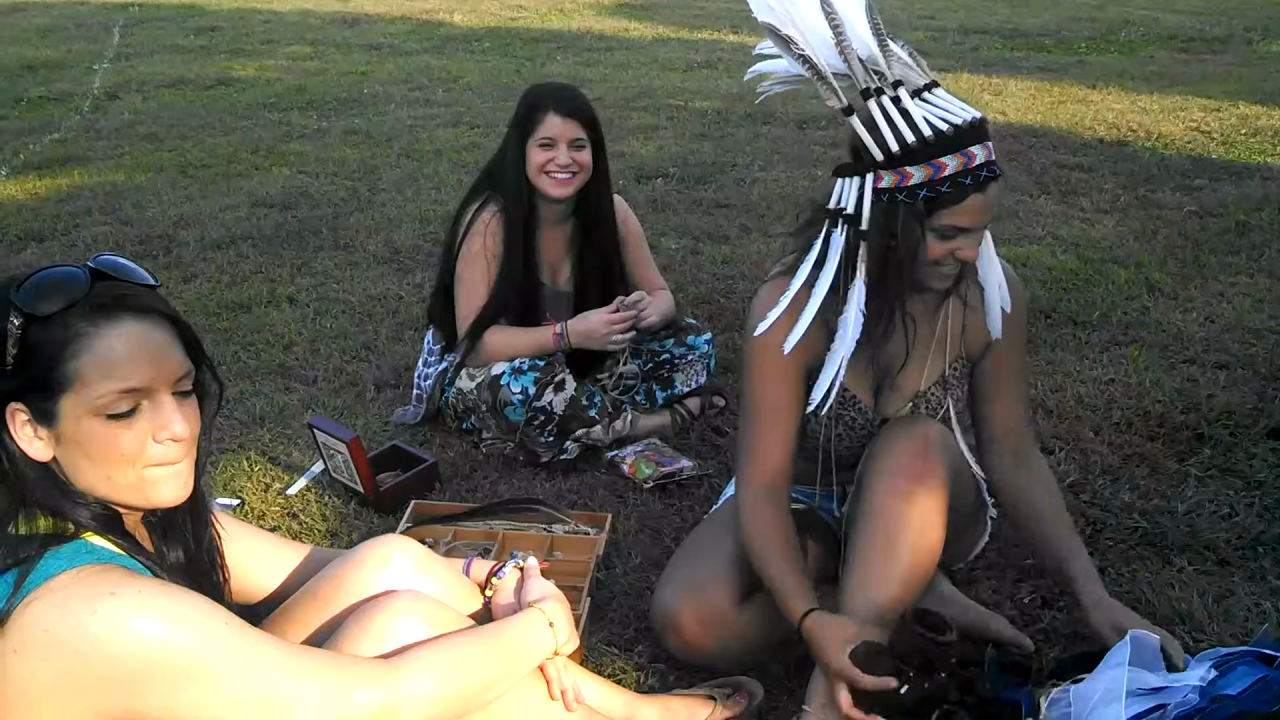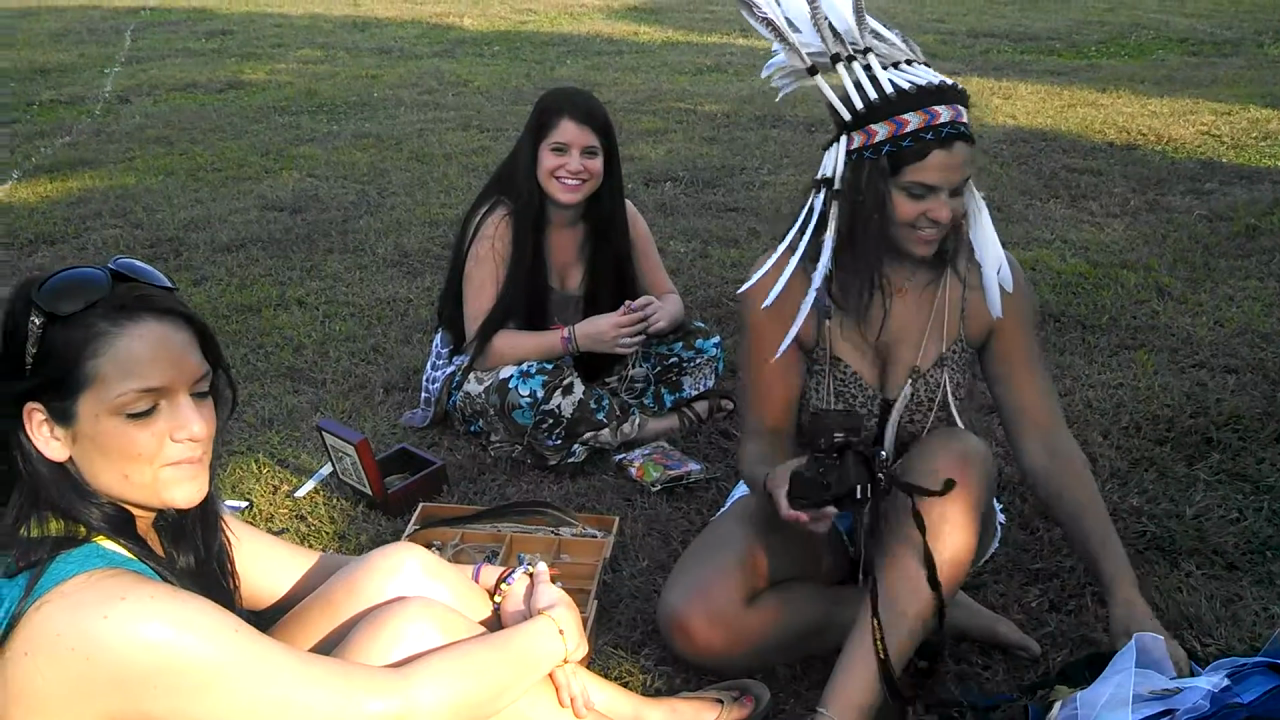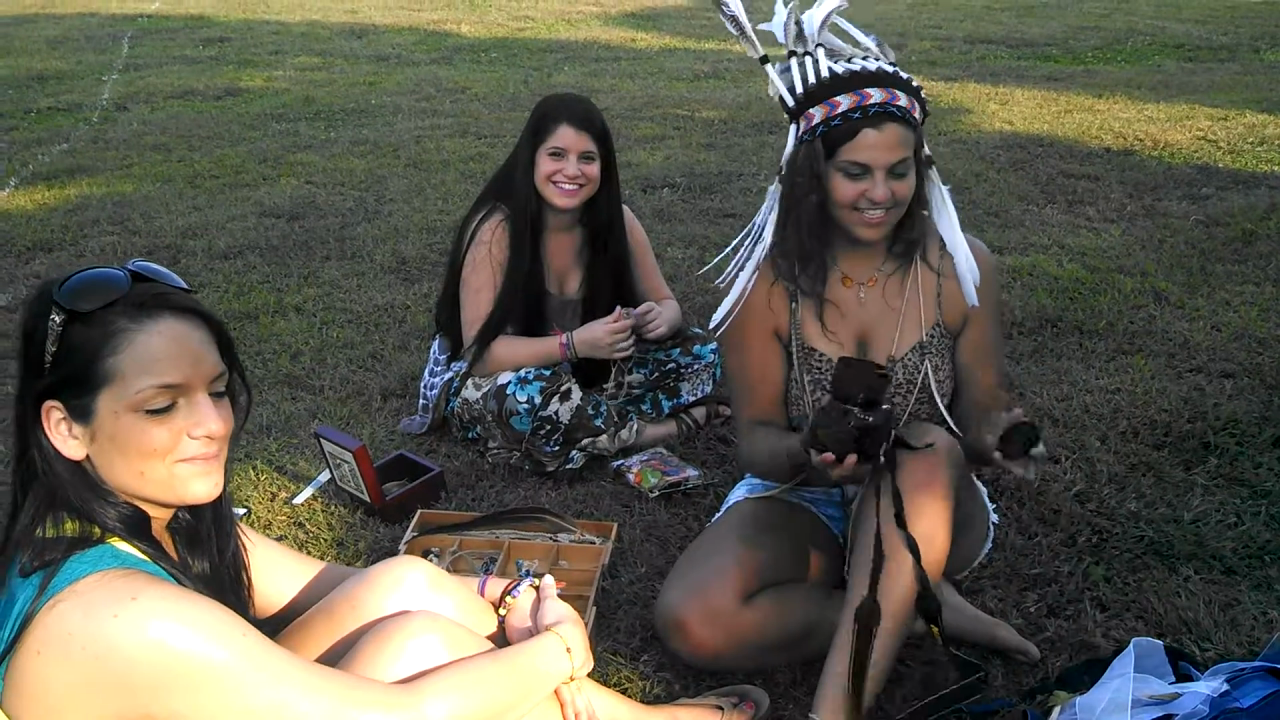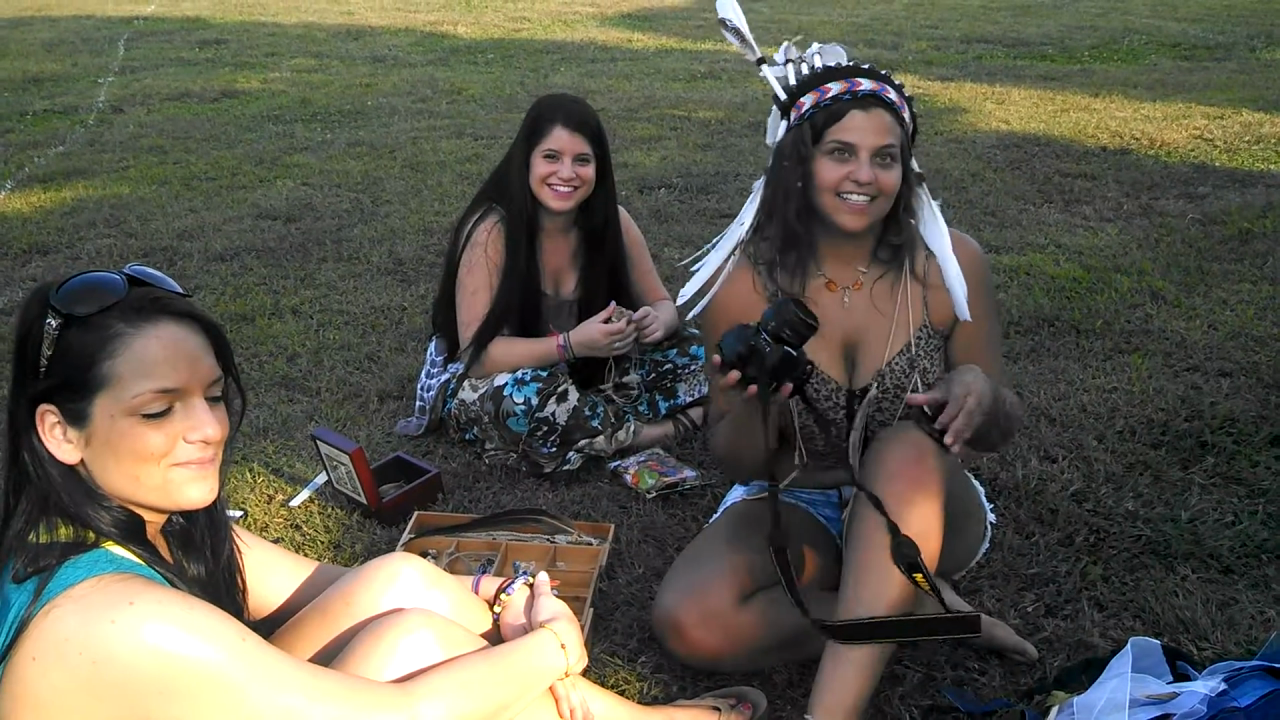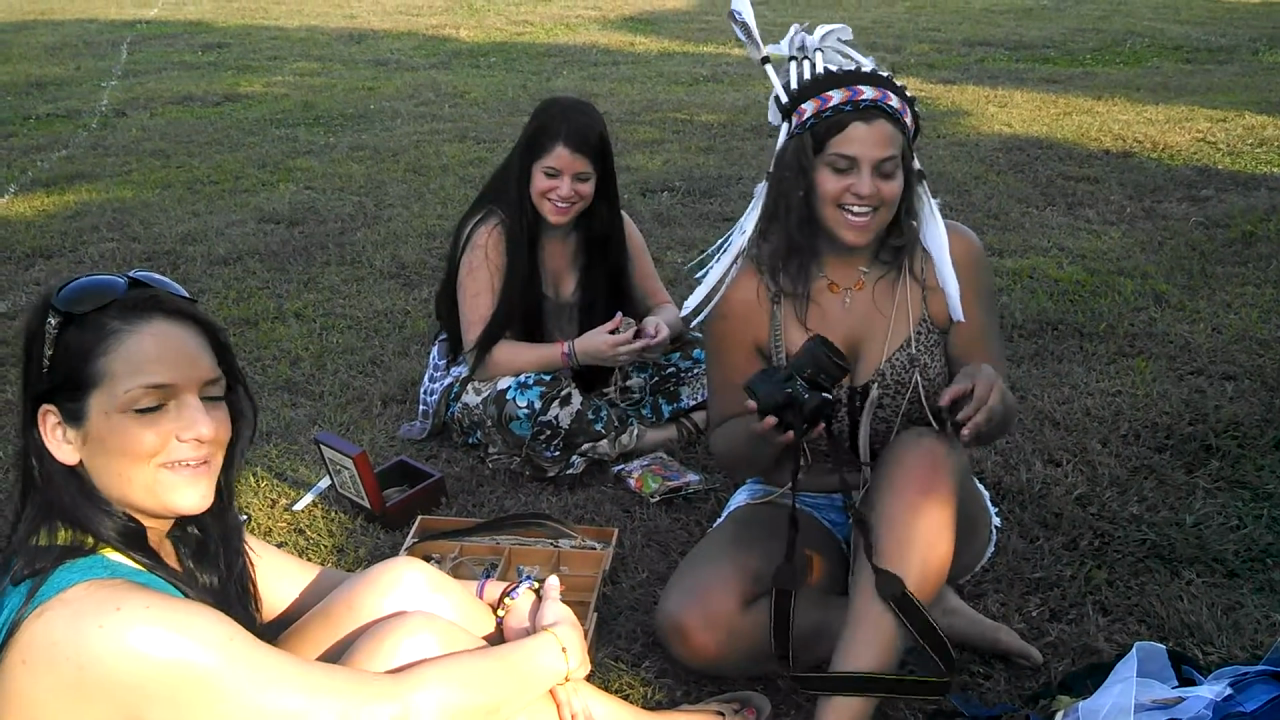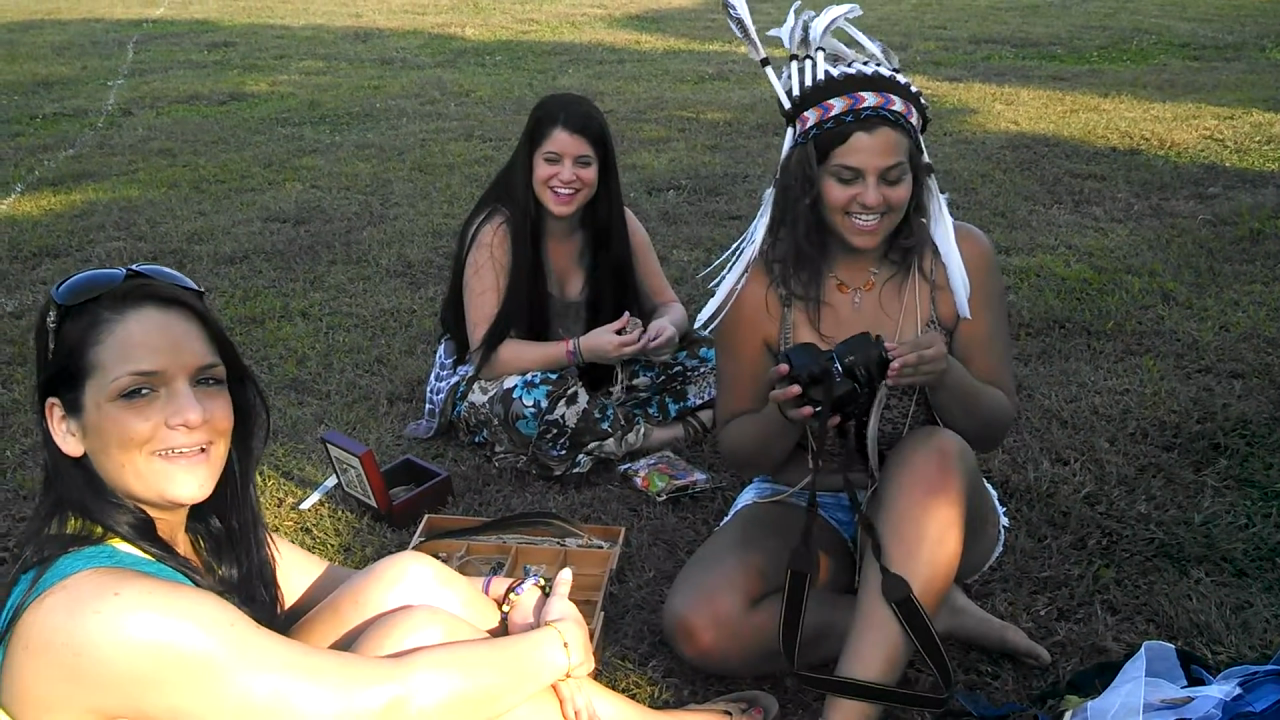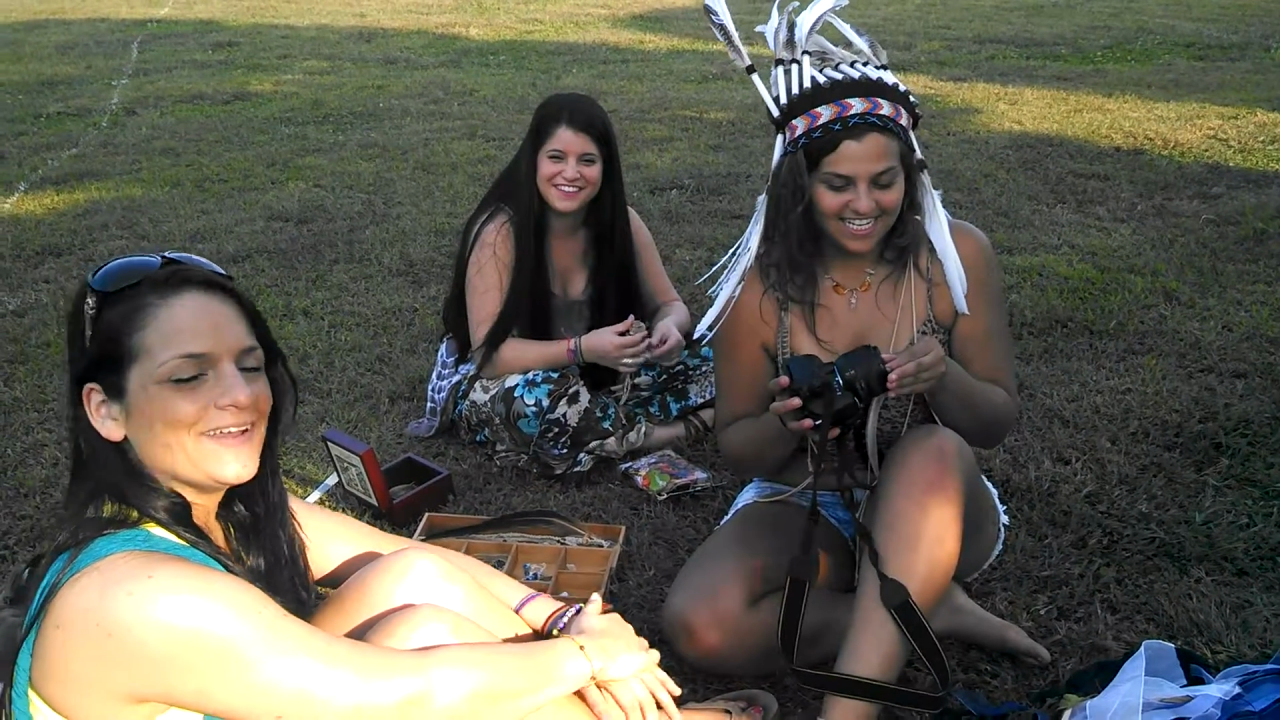
dt=0.5s
person 1, frame 1
left shoulder: (139, 512)
right shoulder: (94, 615)
left elbow: (343, 570)
left wrist: (494, 588)
right wrist: (542, 624)
left knee: (391, 563)
right knee: (401, 623)
person 1, frame 2
left shoulder: (144, 518)
right shoulder: (101, 618)
left elbow: (342, 574)
left wrist: (503, 592)
right wrist: (550, 631)
left knee: (404, 573)
right knee: (414, 629)
person 1, frame 3
left shoulder: (161, 519)
right shoulder: (114, 617)
left elbow: (353, 588)
left wrist: (511, 602)
right wrist: (558, 651)
left knee: (406, 584)
right knee: (420, 643)
person 1, frame 4
left shoulder: (150, 525)
right shoulder: (106, 620)
left elbow: (345, 588)
left wrist: (500, 606)
right wrist: (550, 646)
left knee: (401, 584)
right knee: (411, 639)
person 1, frame 5
left shoulder: (168, 529)
right shoulder: (98, 630)
left elbow: (344, 595)
left wrist: (497, 615)
right wrist: (552, 650)
left knee: (404, 585)
right knee: (412, 641)
person 1, frame 6
left shoulder: (199, 522)
right shoulder: (100, 615)
left elbow: (358, 591)
left wrist: (511, 610)
right wrist: (554, 645)
left knee: (412, 581)
right knee: (417, 636)
person 1, frame 7
left shoulder: (235, 505)
right shoulder: (135, 598)
left elbow: (426, 566)
left wrist: (568, 618)
right wrist: (585, 653)
left knee: (413, 578)
right knee: (420, 631)
person 2, frame 1
left shoulder: (988, 294)
right shoulder: (795, 303)
left elbow: (1015, 455)
right elbow: (758, 488)
left wrist: (1090, 593)
right wrist: (813, 624)
left hip: (923, 512)
right hip: (801, 503)
left knee: (916, 446)
right knee: (688, 622)
right ankle: (911, 598)
person 2, frame 2
left shoulder: (988, 281)
right shoulder: (785, 285)
left elbow: (1045, 445)
right elbow: (761, 443)
left wrist: (1124, 594)
right wrist: (783, 480)
left hip: (934, 515)
right hip: (814, 510)
left knee: (957, 456)
right knee: (694, 622)
right ankle: (926, 609)
person 2, frame 3
left shoulder: (963, 267)
right shoulder: (766, 280)
left elbow: (983, 417)
right elbow: (754, 437)
left wrist: (1001, 436)
right wrist: (808, 455)
left hip: (921, 515)
right hip: (799, 505)
left knee: (928, 451)
right knee: (693, 623)
right ankle: (919, 608)
person 2, frame 4
left shoulder: (951, 262)
right shoulder: (746, 284)
left elbow: (999, 429)
right elbow: (740, 465)
left wrist: (977, 391)
right wrist: (750, 411)
left hip: (920, 513)
right hip: (793, 508)
left knee: (906, 447)
right knee: (687, 622)
right ankle: (918, 608)
person 2, frame 5
left shoulder: (950, 256)
right shoulder: (751, 286)
left elbow: (997, 422)
right elbow: (729, 453)
left wrist: (988, 389)
right wrist: (765, 434)
left hip: (925, 517)
right hip: (798, 512)
left knee: (922, 454)
right knee: (691, 626)
right ankle: (922, 612)
person 2, frame 6
left shoulder: (960, 256)
right shoulder: (763, 281)
left elbow: (995, 427)
right elbow: (737, 449)
left wrist: (944, 376)
right wrist: (785, 418)
left hip: (933, 513)
right hip: (803, 511)
left knee: (934, 452)
right knee: (698, 624)
right ankle: (933, 613)
person 2, frame 7
left shoulder: (957, 254)
right shoulder: (761, 283)
left elbow: (997, 423)
right elbow: (736, 448)
left wrist: (943, 378)
right wrist: (784, 426)
left hip: (931, 514)
right hip: (803, 510)
left knee: (933, 448)
right knee: (698, 624)
right ankle: (931, 612)
person 3, frame 1
left shoulder: (610, 210)
right shoulder: (490, 219)
left elbow: (662, 296)
right elbow: (474, 342)
left wrist: (648, 311)
right wrist: (568, 334)
left hip: (574, 364)
right hip: (486, 375)
left knee: (694, 343)
right knee: (520, 391)
right ankle: (640, 420)
person 3, frame 2
left shoulder: (619, 214)
right shoulder: (499, 222)
left elbow: (670, 300)
right elbow: (482, 345)
left wrist: (657, 315)
right wrist: (576, 337)
left hip: (585, 367)
right hip: (492, 377)
left knee: (702, 346)
right knee: (529, 393)
right ankle: (658, 422)
person 3, frame 3
left shoulder: (616, 219)
right shoulder: (497, 228)
left elbow: (667, 304)
right elbow: (480, 352)
left wrist: (658, 320)
right wrist: (574, 344)
left hip: (584, 371)
right hip: (492, 382)
left knee: (699, 351)
right knee: (529, 398)
right ankle: (664, 427)
person 3, frame 4
left shoulder: (611, 220)
right shoulder: (492, 230)
left elbow: (662, 305)
right elbow: (477, 353)
left wrist: (654, 323)
right wrist: (570, 344)
left hip: (584, 372)
right hip: (489, 384)
left knee: (691, 351)
right knee: (524, 400)
right ankle: (661, 428)
person 3, frame 5
left shoulder: (612, 224)
right shoulder: (492, 232)
left elbow: (662, 307)
right elbow: (482, 355)
left wrist: (659, 328)
right wrist: (575, 353)
left hip: (585, 378)
right hip: (490, 386)
left knee: (694, 355)
right knee: (529, 404)
right ankle: (657, 434)
person 3, frame 6
left shoulder: (617, 222)
right shoulder: (497, 230)
left elbow: (668, 306)
right elbow: (487, 355)
left wrist: (665, 328)
right wrist: (579, 350)
left hip: (591, 377)
right hip: (496, 386)
left knee: (702, 354)
right knee: (535, 403)
right ankle: (674, 431)
person 3, frame 7
left shoulder: (619, 220)
right shoulder: (501, 230)
left elbow: (670, 306)
right elbow: (489, 353)
left wrist: (668, 329)
right wrist: (581, 349)
left hip: (592, 376)
right hip: (500, 384)
left knee: (702, 355)
right knee: (536, 403)
right ankle: (672, 429)
